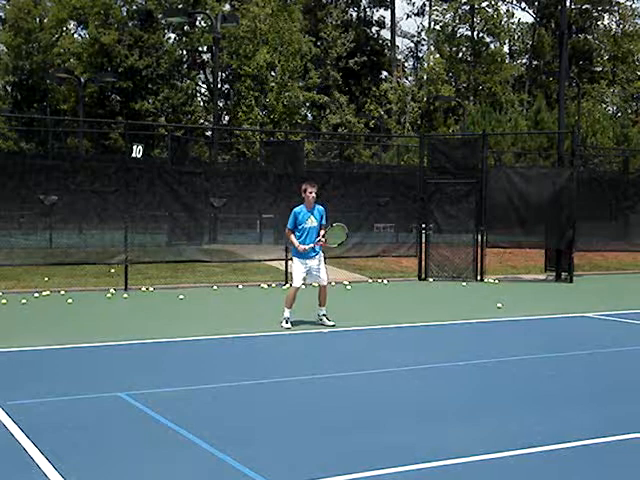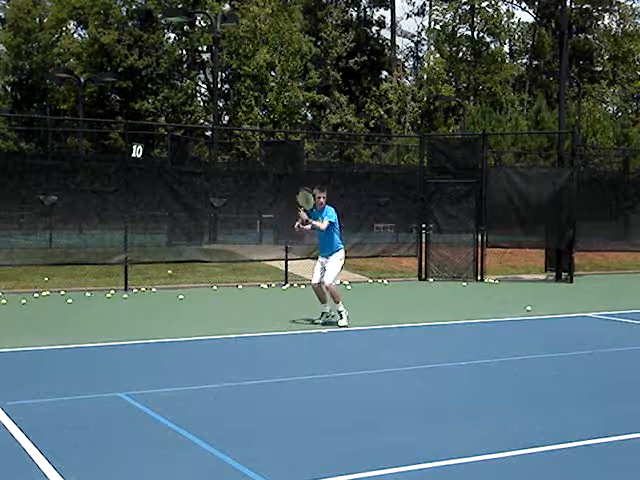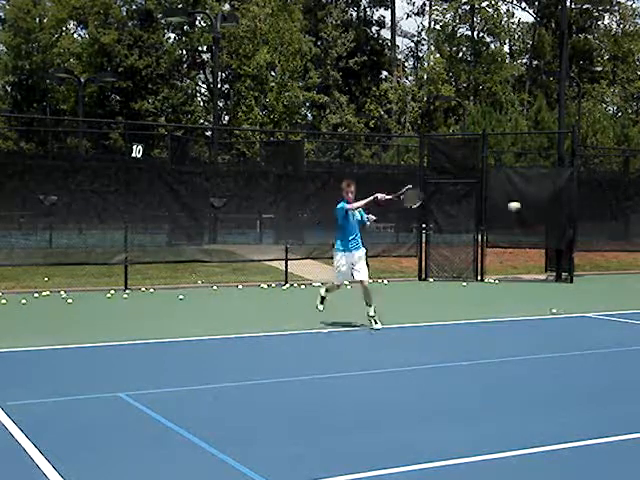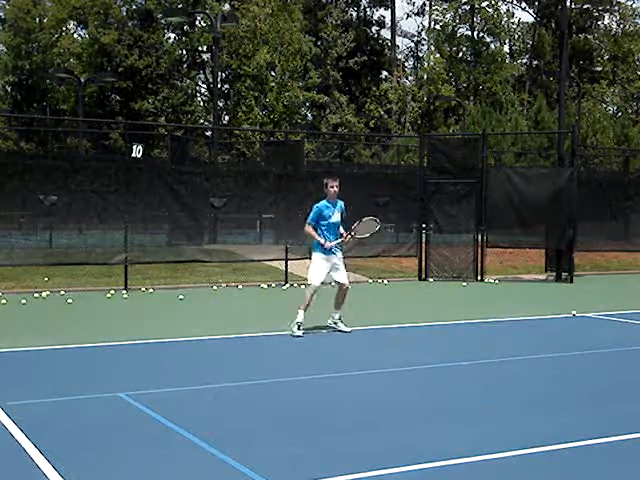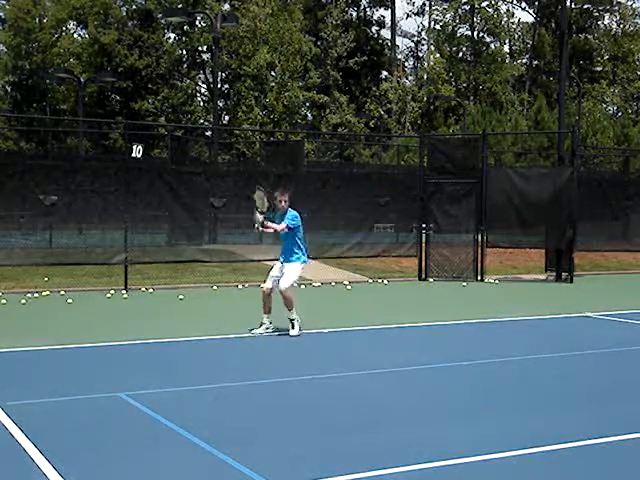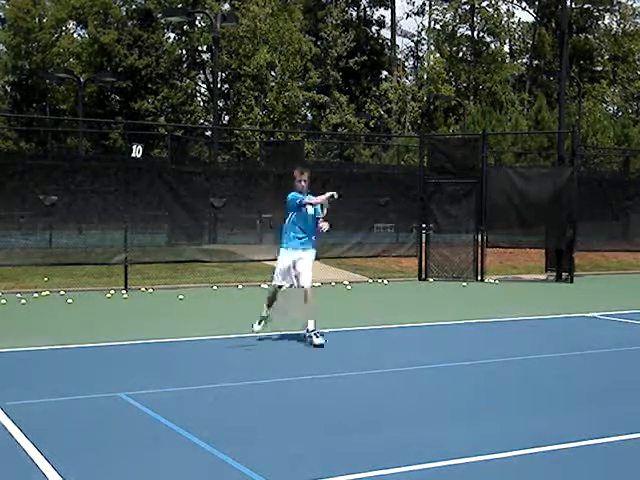
dt=0.7s
person 1, frame 1
left shoulder: (320, 210)
right shoulder: (296, 211)
right elbow: (288, 232)
left wrist: (321, 237)
right wrist: (297, 245)
left hip: (316, 255)
right hip: (300, 256)
left knee: (324, 284)
right knee: (296, 285)
left ankle: (322, 315)
right ankle: (286, 317)
person 1, frame 2
left shoulder: (330, 211)
right shoulder: (314, 211)
left elbow: (323, 227)
right elbow: (313, 227)
left wrist: (306, 218)
right wrist: (301, 227)
left hip: (336, 253)
right hip: (324, 255)
left knee: (328, 284)
right knee: (315, 283)
left ankle: (342, 312)
right ankle: (327, 312)
person 1, frame 3
left shoulder: (358, 208)
right shoulder: (341, 207)
left elbow: (366, 224)
right elbow: (353, 207)
left wrist: (370, 219)
right wrist: (374, 197)
left hip: (358, 251)
right hip: (342, 252)
left knee: (364, 282)
right knee: (337, 284)
left ankle: (372, 315)
right ankle: (324, 292)
person 1, frame 4
left shoulder: (341, 205)
right shoulder: (319, 207)
right elbow: (307, 227)
left wrist: (343, 232)
right wrist: (323, 242)
left hip: (336, 253)
right hip: (321, 254)
left knee: (344, 285)
right knee: (313, 286)
left ankle: (334, 320)
right ankle: (298, 321)
person 1, frame 5
left shoulder: (293, 215)
right shoulder: (279, 215)
left elbow: (280, 228)
left wrist: (263, 222)
right wrist: (264, 226)
left hip: (296, 260)
right hip: (283, 261)
left knee: (284, 287)
right knee: (266, 290)
left ankle: (294, 319)
right ankle: (267, 323)
person 1, frame 6
left shoulder: (316, 201)
right shoulder: (292, 197)
left elbow: (320, 223)
right elbow: (314, 201)
left wrist: (324, 225)
right wrist: (329, 195)
left hip: (306, 251)
right hip: (289, 249)
left knee: (306, 289)
right knee: (277, 286)
left ankle: (311, 329)
right ankle: (265, 315)
